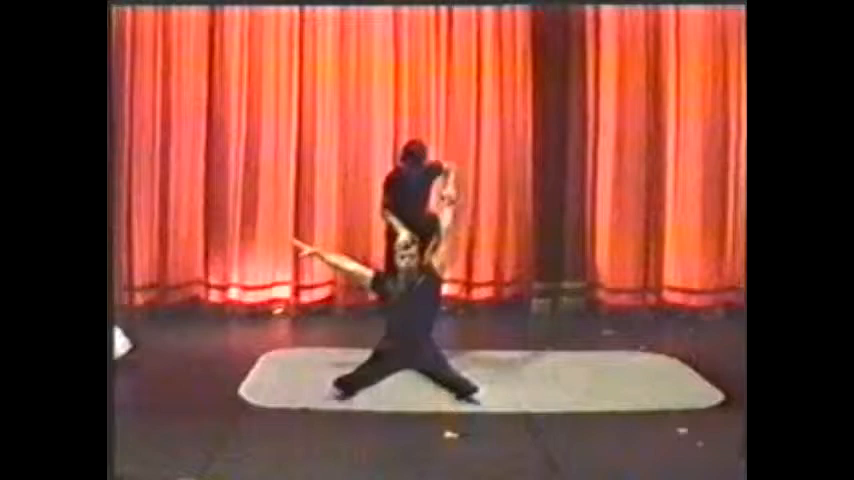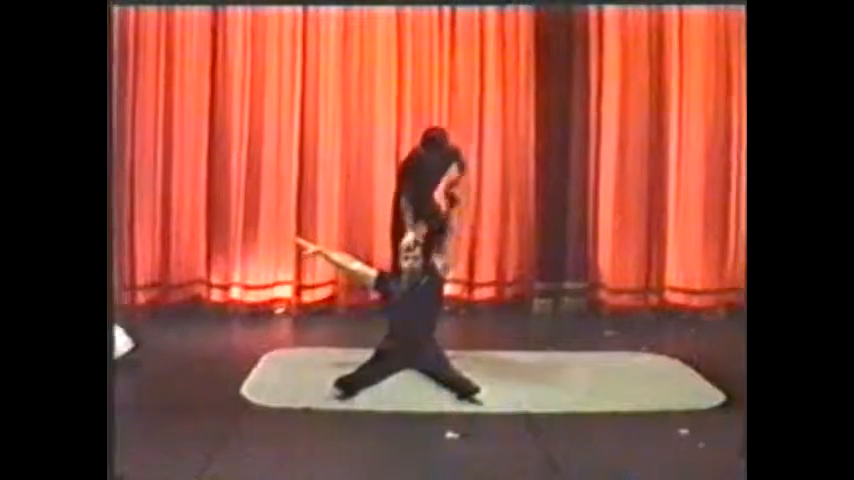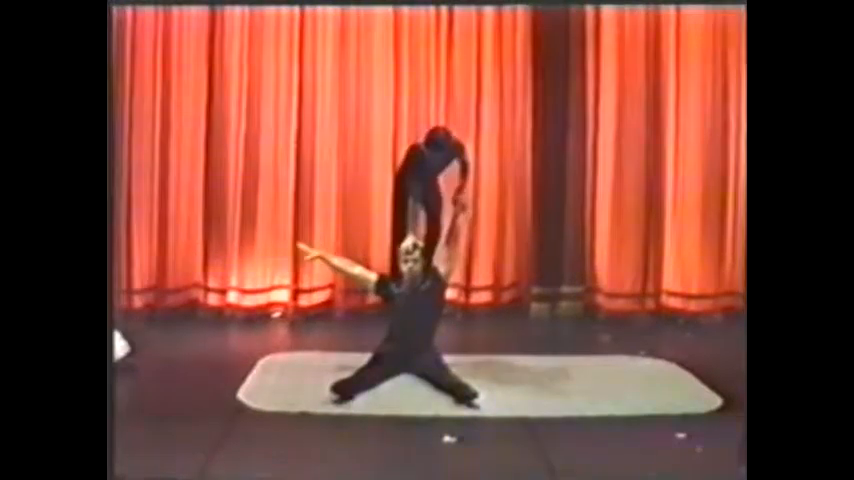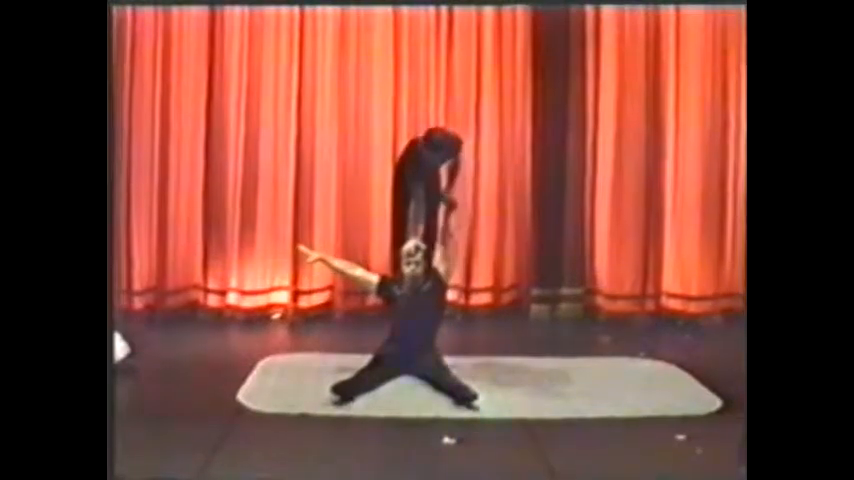
dt=0.3s
person 1, frame 1
left shoulder: (429, 278)
right shoulder: (388, 284)
left elbow: (441, 242)
right elbow: (349, 265)
left wrist: (448, 207)
right wrist: (317, 252)
left hip: (423, 349)
right hip: (392, 349)
left knee: (455, 382)
right knee: (357, 380)
left ankle: (465, 393)
right ankle: (346, 390)
person 1, frame 2
left shoulder: (433, 277)
right shoulder: (391, 282)
right elbow: (354, 266)
right wrist: (321, 251)
left hip: (425, 348)
right hip: (394, 348)
left knee: (454, 380)
right knee: (357, 381)
left ankle: (467, 394)
right ankle: (347, 389)
person 1, frame 3
left shoulder: (434, 283)
right shoulder: (393, 287)
left elbow: (449, 248)
right elbow: (355, 270)
left wrist: (456, 215)
right wrist: (321, 255)
left hip: (424, 354)
right hip: (392, 352)
left knee: (455, 388)
right knee: (360, 381)
left ankle: (465, 398)
right ankle: (344, 394)
person 1, frame 4
left shoulder: (435, 284)
right shoulder: (394, 288)
left elbow: (444, 248)
right elbow: (357, 273)
left wrist: (448, 213)
right wrist: (322, 257)
left hip: (425, 356)
right hip: (394, 354)
left knee: (460, 394)
right knee: (359, 384)
left ankle: (465, 400)
right ankle: (343, 395)
person 2, frame 1
left shoulder: (431, 170)
right shoulder: (394, 178)
left elbow: (449, 169)
right elbow: (385, 209)
left wrist: (448, 188)
left hip: (420, 222)
person 2, frame 2
left shoulder: (451, 153)
right shoulder: (412, 161)
left elbow: (462, 165)
right elbow: (404, 196)
left wrist: (455, 185)
right wrist: (408, 230)
left hip: (427, 199)
right hip: (409, 202)
left knee: (443, 225)
person 2, frame 3
left shoulder: (455, 147)
right shoulder: (415, 155)
left elbow: (464, 165)
right elbow: (413, 198)
left wrist: (460, 190)
left hip: (429, 183)
right hip: (408, 182)
left knee: (434, 227)
right knee: (401, 231)
right ankle: (398, 277)
person 2, frame 4
left shoulder: (454, 143)
right shoulder: (415, 153)
left elbow: (455, 163)
right elbow: (417, 200)
left wrist: (448, 190)
left hip: (430, 173)
right hip: (408, 175)
left knee: (431, 222)
right knee: (402, 219)
right ankle: (400, 272)
